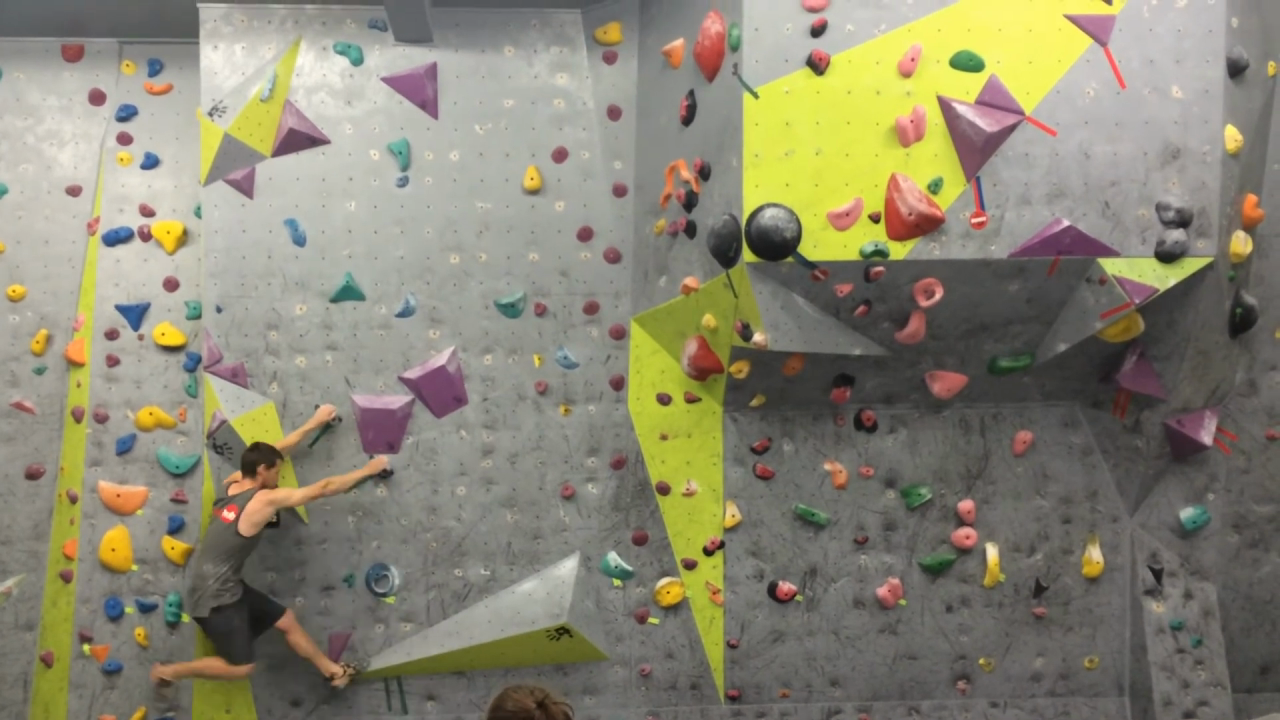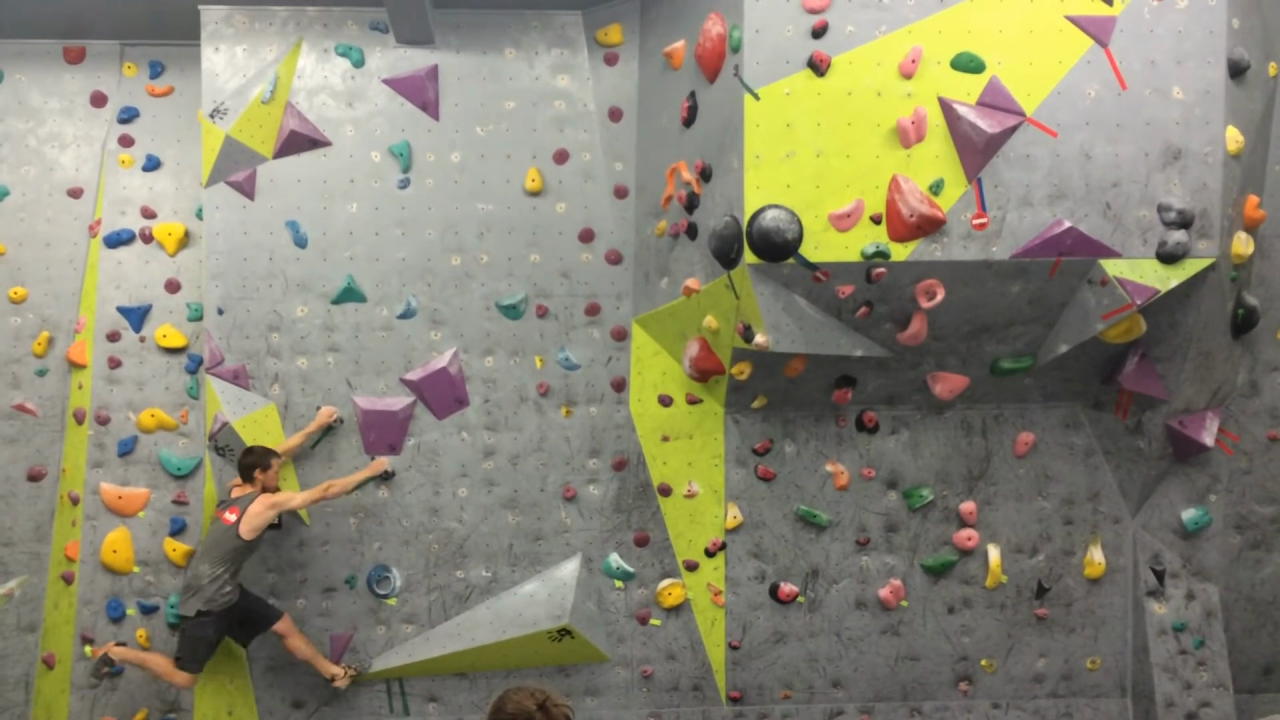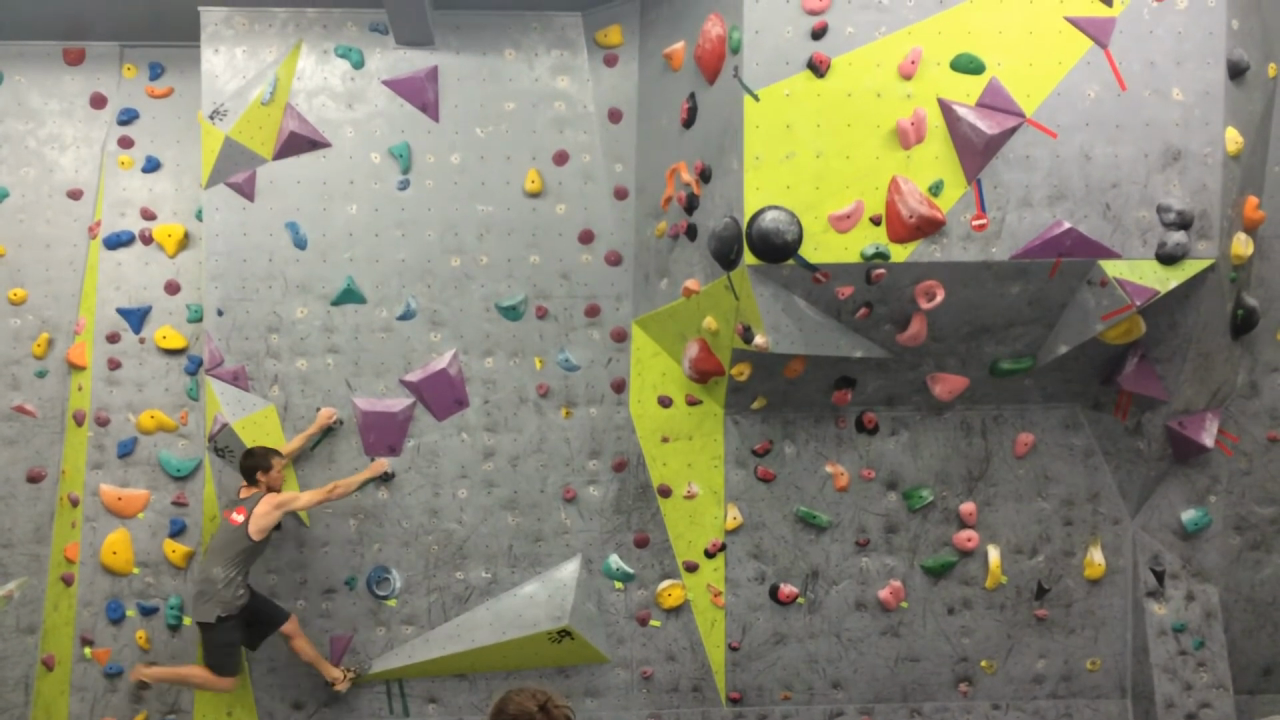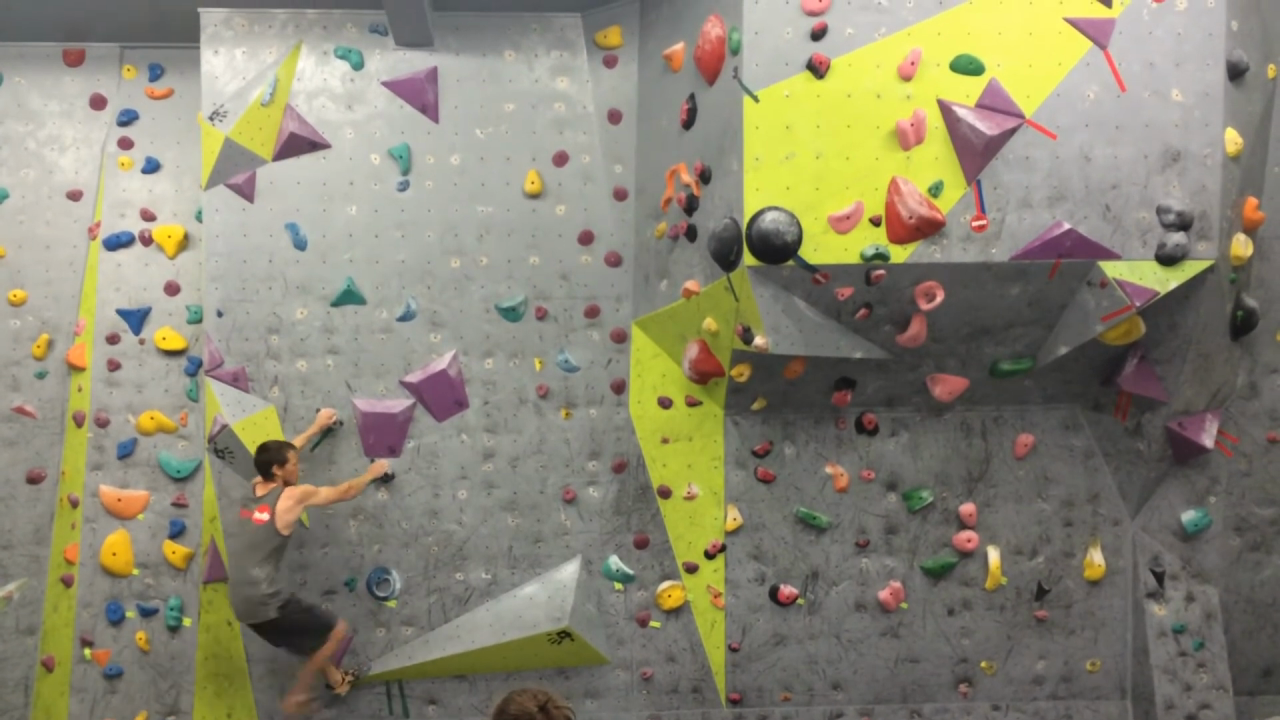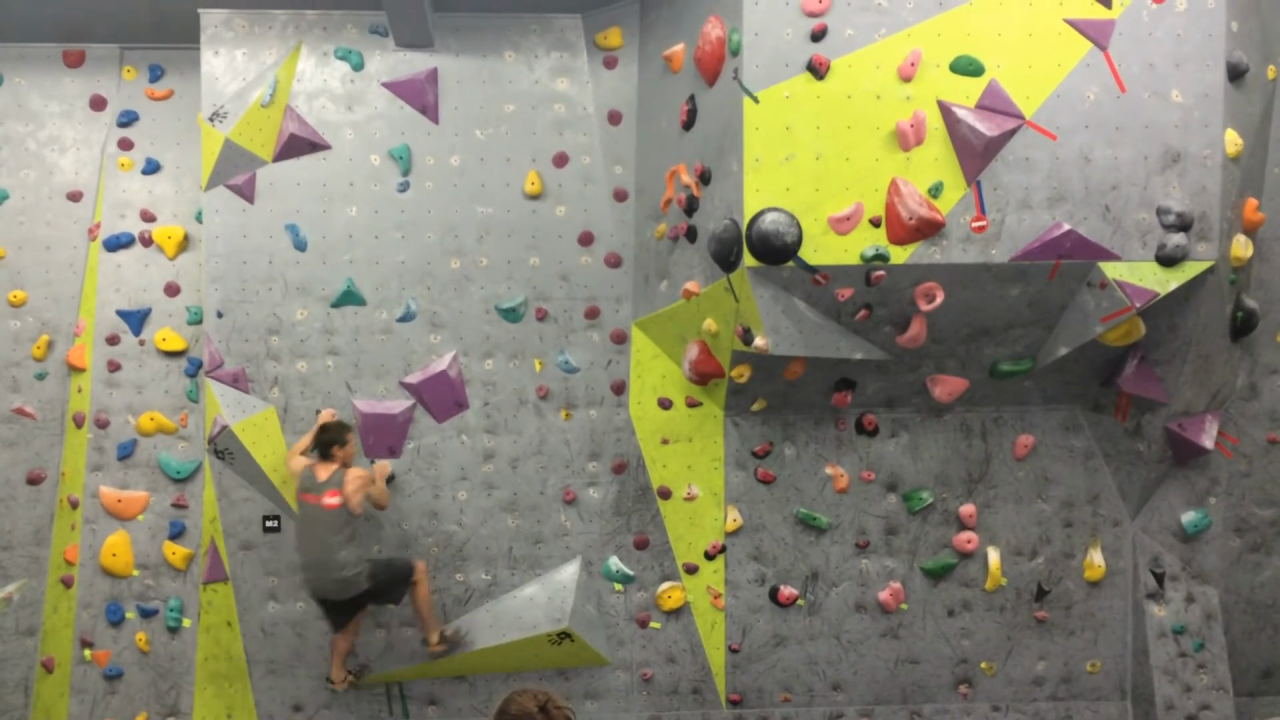
dt=0.2s
person 1, frame 1
left shoulder: (233, 483)
right shoulder: (264, 499)
left elbow: (272, 451)
right elbow: (323, 489)
left wrist: (313, 424)
right wrist: (367, 470)
left hip: (228, 587)
right hip: (214, 594)
left knee: (287, 622)
right knee: (241, 666)
left ankle: (333, 670)
right ankle: (168, 671)
person 1, frame 2
left shoulder: (237, 488)
right shoulder: (267, 503)
left elbow: (278, 453)
right elbow: (325, 491)
left wrist: (314, 427)
right wrist: (369, 471)
left hip: (226, 592)
right hip: (206, 599)
left knee: (284, 627)
right knee: (183, 677)
left ankle: (335, 672)
right ankle: (115, 653)
person 1, frame 3
left shoulder: (246, 491)
right shoulder: (271, 503)
left elbow: (280, 455)
right elbow: (329, 493)
left wrist: (316, 428)
right wrist: (371, 472)
left hip: (234, 593)
right hip: (218, 603)
left knee: (290, 627)
right knee: (223, 681)
left ankle: (337, 676)
right ankle: (147, 673)
person 1, frame 4
left shoulder: (256, 485)
right shoulder: (294, 495)
left elbow: (278, 455)
right elbow: (343, 493)
left wrist: (317, 427)
right wrist: (372, 473)
left hip: (244, 597)
right hip: (262, 600)
left knee: (312, 628)
right knee: (336, 632)
left ankle: (335, 680)
right ankle: (297, 696)
person 1, frame 5
left shoulder: (304, 470)
right shoulder: (356, 477)
left elbow: (294, 455)
right elbow: (383, 503)
left wrist: (318, 428)
right wrist: (381, 477)
left hip: (316, 581)
right hip: (347, 576)
left knee: (348, 620)
right knee: (419, 571)
left ankle: (337, 676)
right ankle: (434, 638)
